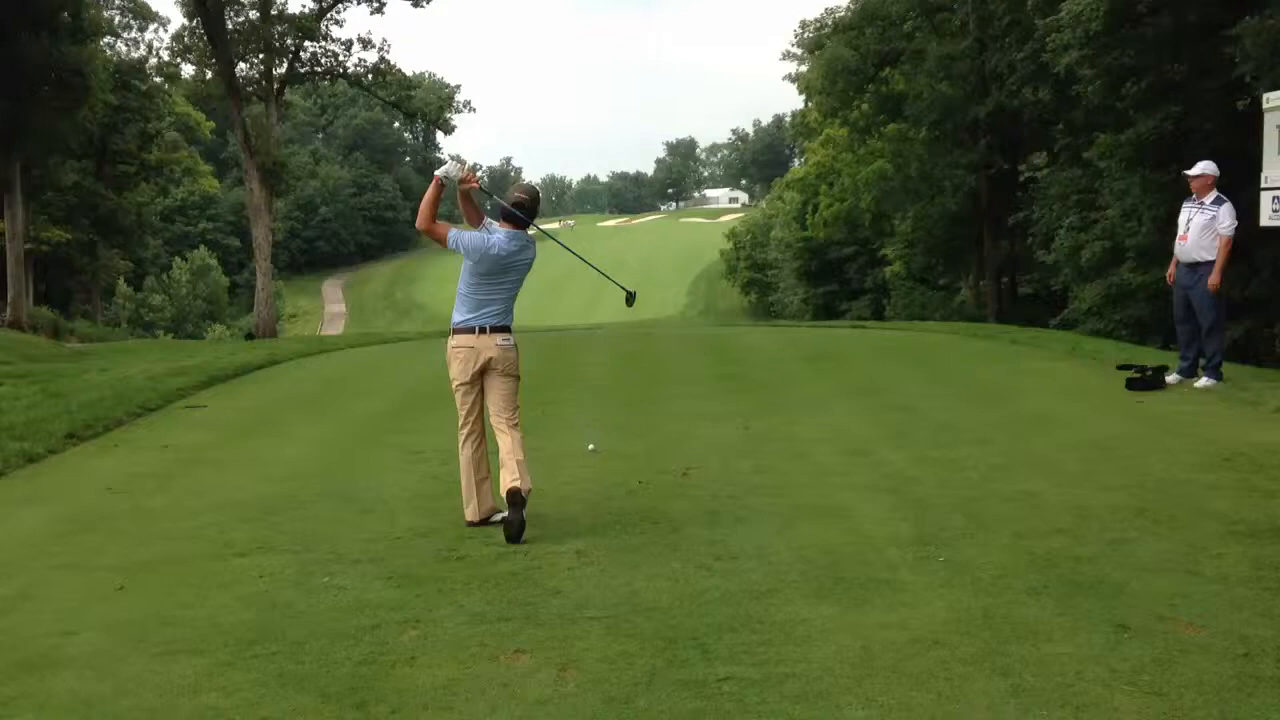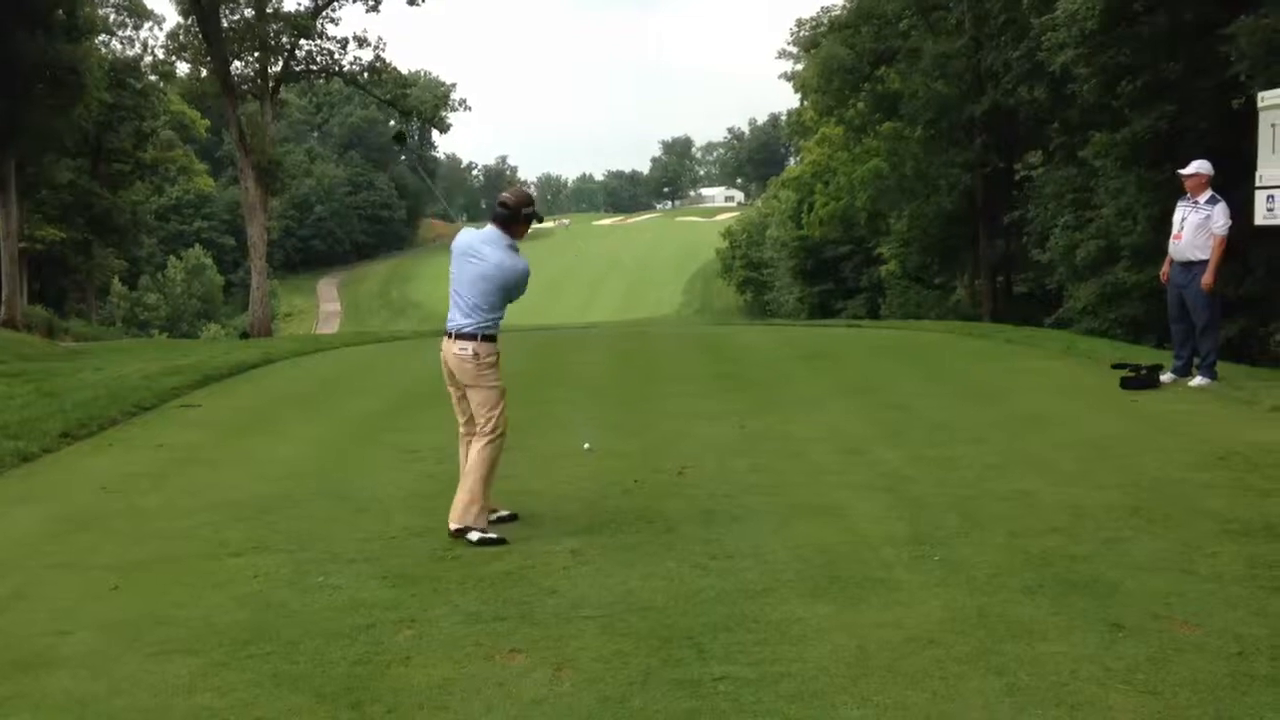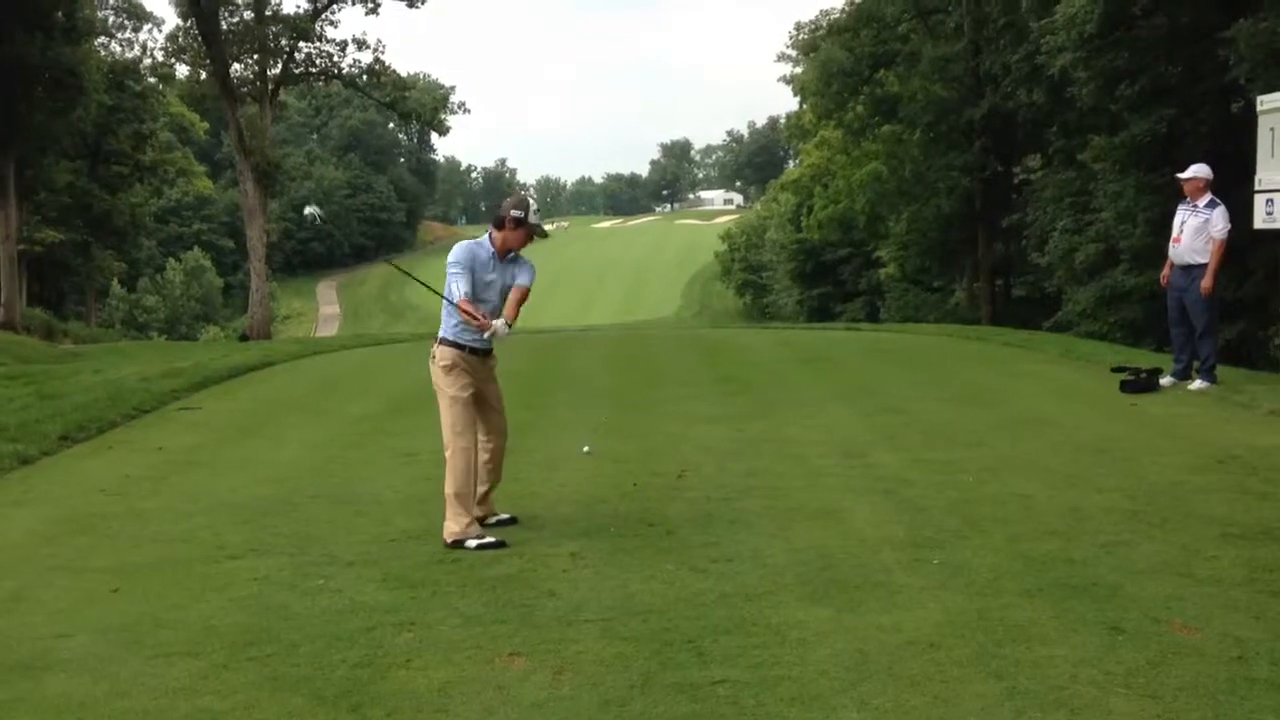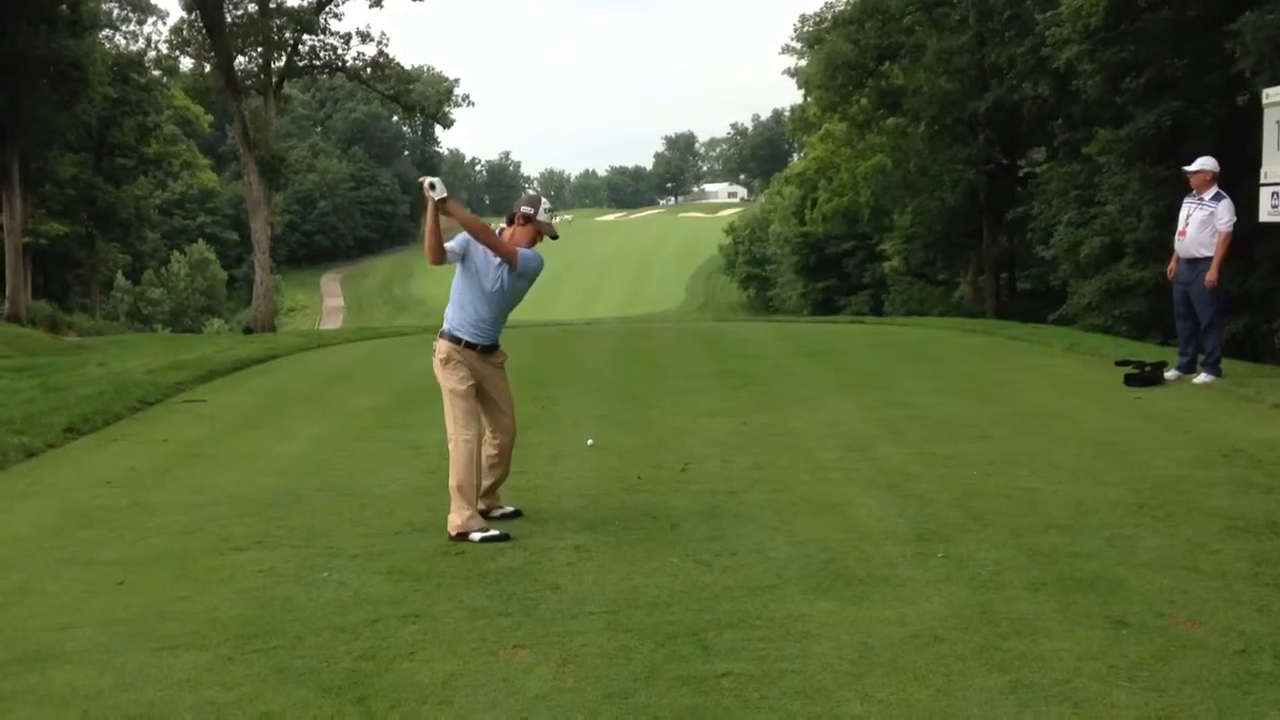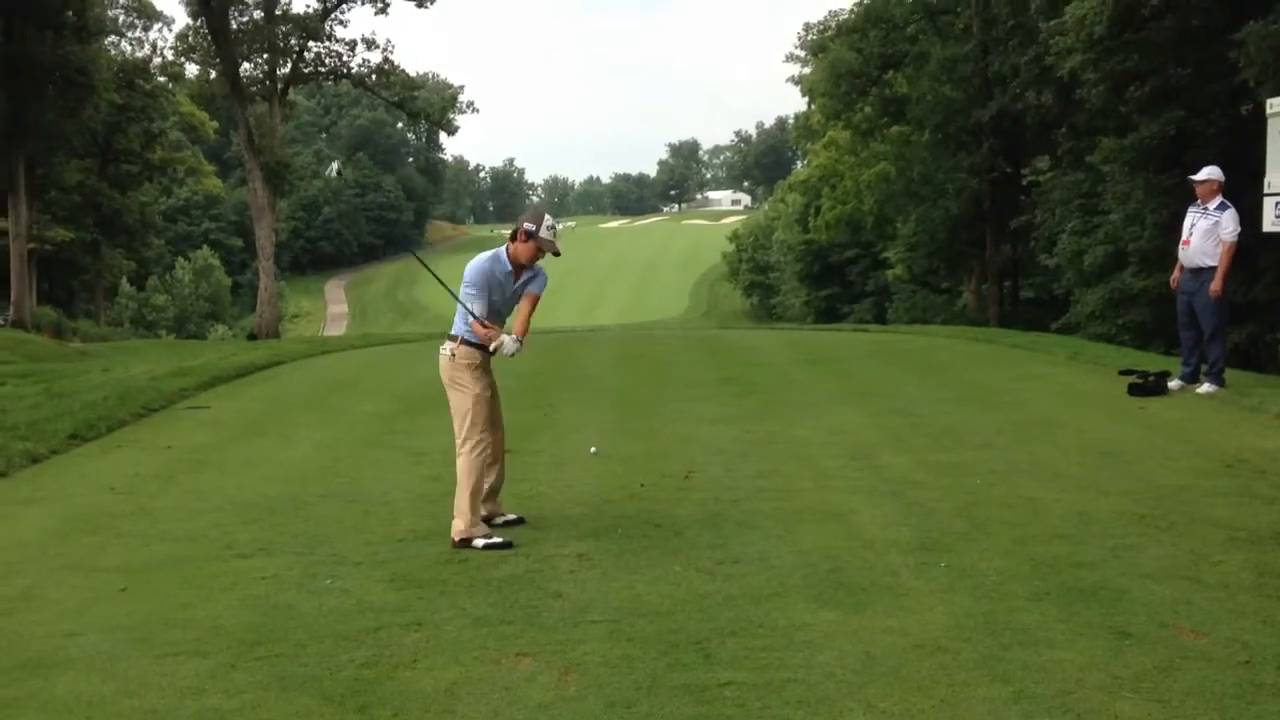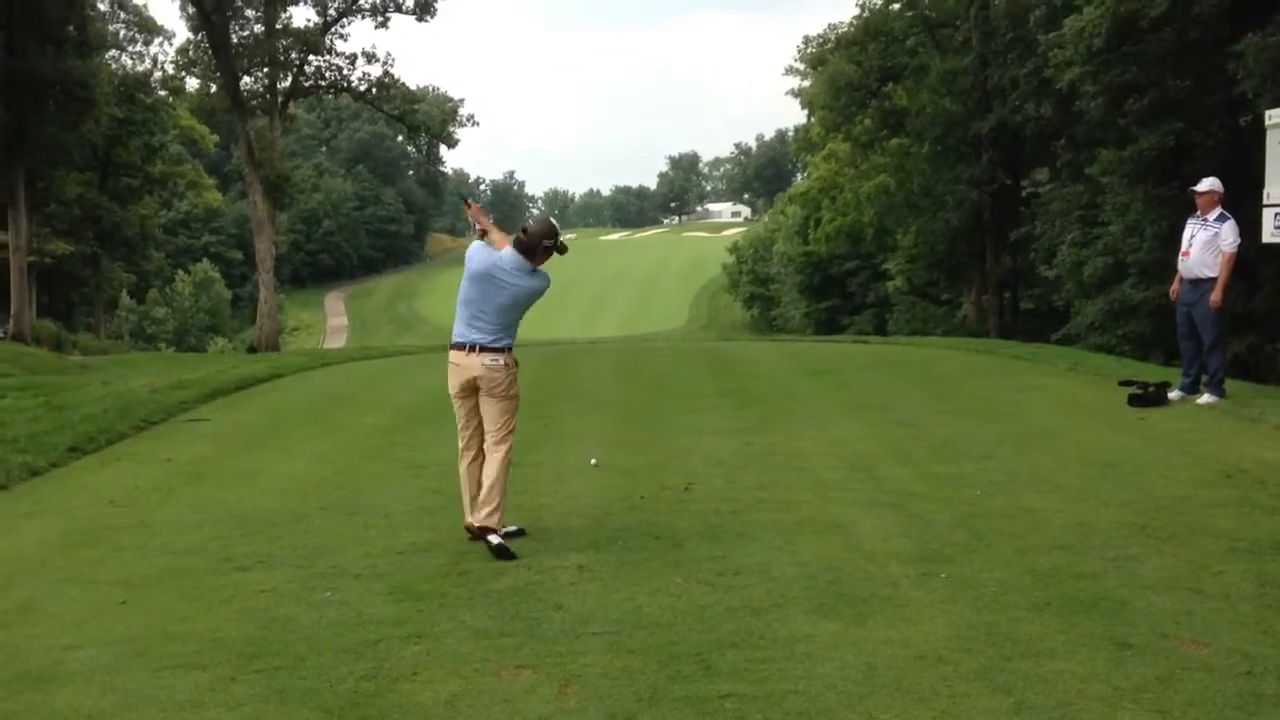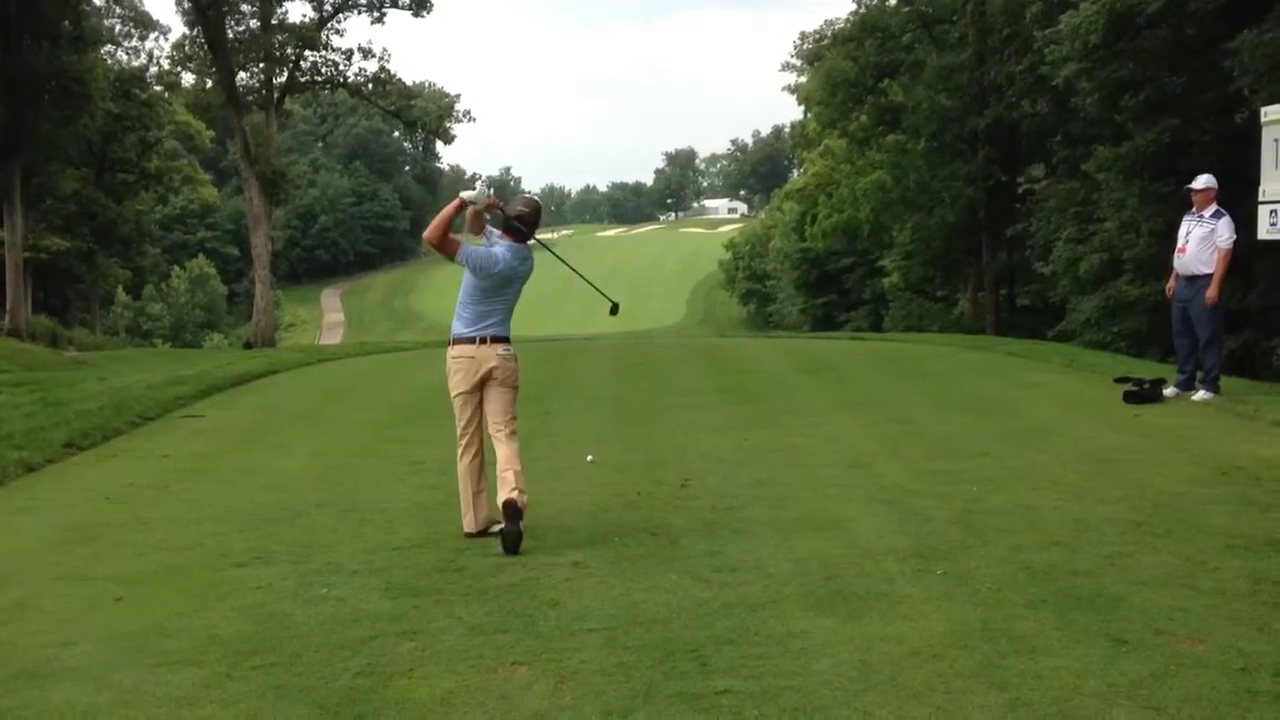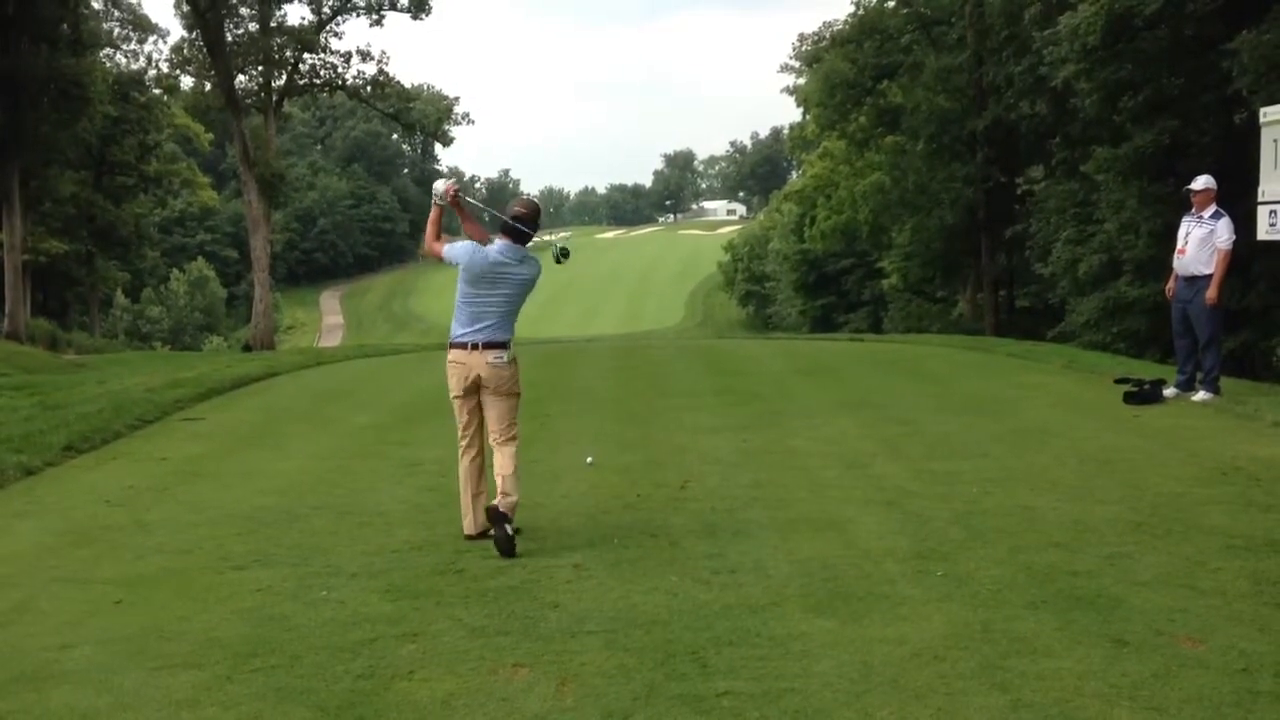
dt=0.4s
person 1, frame 1
left shoulder: (482, 245)
right shoulder: (529, 249)
left elbow: (424, 224)
left wrist: (438, 182)
right wrist: (470, 191)
left hip: (463, 343)
right hip: (501, 343)
left knee: (470, 428)
right knee: (507, 422)
left ankle: (478, 508)
right ankle: (516, 487)
person 1, frame 2
left shoulder: (464, 237)
right shoulder: (517, 267)
left hip: (455, 345)
right hip: (478, 351)
left knee: (472, 431)
right knee: (491, 432)
left ankle: (478, 505)
right ankle: (465, 519)
person 1, frame 3
left shoulder: (523, 267)
right shoulder: (465, 251)
left elbow: (516, 297)
right elbow: (461, 302)
left wrist: (504, 322)
right wrist: (482, 320)
left hip: (484, 358)
right hip: (452, 357)
left knee: (494, 434)
right knee: (462, 441)
left ankle: (480, 508)
right ankle: (459, 528)
person 1, frame 4
left shoulder: (532, 262)
right shoulder: (470, 242)
left elbow: (488, 239)
right elbow: (435, 256)
left wrist: (449, 204)
right wrist: (433, 207)
left hip: (490, 355)
right hip: (454, 352)
left knee: (503, 431)
right knee: (465, 435)
left ankle: (486, 501)
right ankle: (463, 521)
person 1, frame 5
left shoulder: (536, 276)
right shoulder: (482, 267)
left elbow: (523, 314)
right elbow: (477, 324)
left wrist: (511, 338)
right wrist: (495, 337)
left hip: (477, 356)
right hip: (463, 357)
left knee: (492, 438)
right knee: (473, 441)
left ankle: (487, 509)
right ankle: (467, 528)
person 1, frame 6
left shoulder: (479, 257)
right shoulder: (540, 282)
right elbow: (505, 244)
left wrist: (477, 214)
right wrist: (484, 218)
left hip: (458, 360)
right hip: (498, 365)
left knee: (470, 446)
right knee: (498, 445)
left ankle: (481, 518)
right ankle: (486, 521)
person 1, frame 7
left shoulder: (488, 260)
right shoulder: (525, 257)
left elbow: (432, 237)
right elbow: (481, 227)
left wrist: (465, 199)
right wrist: (478, 205)
left hip: (463, 354)
right hip: (501, 354)
left knee: (469, 441)
right knee: (504, 433)
left ankle: (477, 520)
right ankle: (512, 499)
person 1, frame 8
left shoulder: (474, 255)
right shoulder: (532, 269)
left elbow: (430, 246)
left wrist: (441, 202)
right wrist: (459, 206)
left hip: (459, 357)
right hip: (498, 360)
left knee: (470, 442)
right knee: (505, 440)
left ankle: (478, 516)
right ankle: (501, 506)
person 2, frame 1
left shoulder: (1222, 206)
right shoulder: (1187, 204)
left elbow: (1226, 241)
left wrist: (1216, 273)
right wrist: (1173, 265)
left hip: (1205, 270)
right hip: (1183, 269)
left knee: (1209, 323)
right knee: (1183, 321)
left ankle: (1212, 372)
right ankle: (1186, 368)
person 2, frame 2
left shoulder: (1216, 205)
right shoulder: (1182, 202)
left elbow: (1219, 241)
left wrist: (1210, 273)
right wrist: (1167, 264)
left hip: (1199, 270)
right hip: (1177, 269)
left knee: (1203, 322)
right knee: (1177, 320)
left ankle: (1207, 371)
right ankle: (1180, 367)
person 2, frame 3
left shoulder: (1215, 209)
right shoulder: (1182, 206)
left elbow: (1219, 244)
left wrist: (1209, 276)
right wrist: (1167, 267)
left hip: (1198, 273)
right hip: (1177, 272)
left knee: (1203, 325)
right knee: (1177, 323)
left ankle: (1206, 374)
right ankle: (1180, 370)
person 2, frame 4
left shoulder: (1221, 202)
right shoulder: (1188, 199)
left elbow: (1224, 237)
left wrist: (1214, 269)
right wrist: (1174, 261)
left hip: (1203, 266)
right hip: (1184, 265)
left knee: (1208, 319)
right knee: (1183, 317)
left ankle: (1211, 368)
right ankle: (1185, 364)
person 2, frame 5
left shoulder: (1226, 212)
right shoulder: (1193, 208)
left elbow: (1228, 247)
left wrist: (1218, 279)
right wrist: (1177, 269)
left hip: (1207, 276)
right hip: (1187, 275)
left knee: (1212, 329)
right knee: (1187, 327)
left ankle: (1214, 378)
right ankle: (1188, 373)
person 2, frame 6
left shoulder: (1225, 223)
right shoulder: (1192, 220)
left elbow: (1228, 258)
left wrist: (1218, 290)
right wrist: (1177, 281)
left hip: (1207, 287)
right hip: (1187, 286)
left knee: (1212, 340)
right knee: (1186, 338)
left ankle: (1215, 389)
right ankle: (1188, 384)
person 2, frame 7
left shoulder: (1221, 220)
right shoulder: (1188, 217)
left elbow: (1224, 254)
left wrist: (1214, 286)
right wrist: (1173, 278)
left hip: (1203, 283)
right hip: (1183, 282)
left knee: (1208, 336)
right knee: (1182, 335)
left ankle: (1209, 385)
right ankle: (1184, 381)
person 2, frame 8
left shoulder: (1220, 220)
right shoulder: (1187, 218)
left elbow: (1223, 255)
left wrist: (1214, 287)
right wrist: (1172, 279)
left hip: (1203, 284)
right hip: (1182, 283)
left knee: (1207, 337)
right knee: (1182, 335)
left ankle: (1209, 386)
right ankle: (1184, 382)
